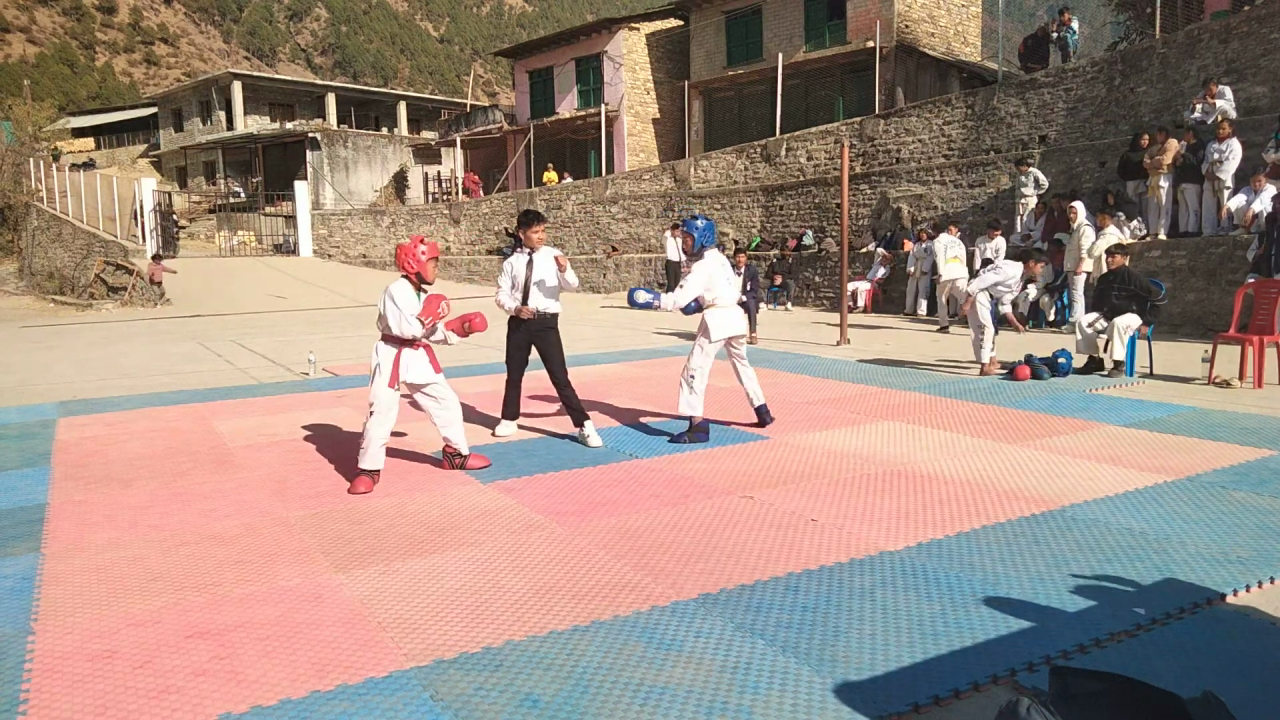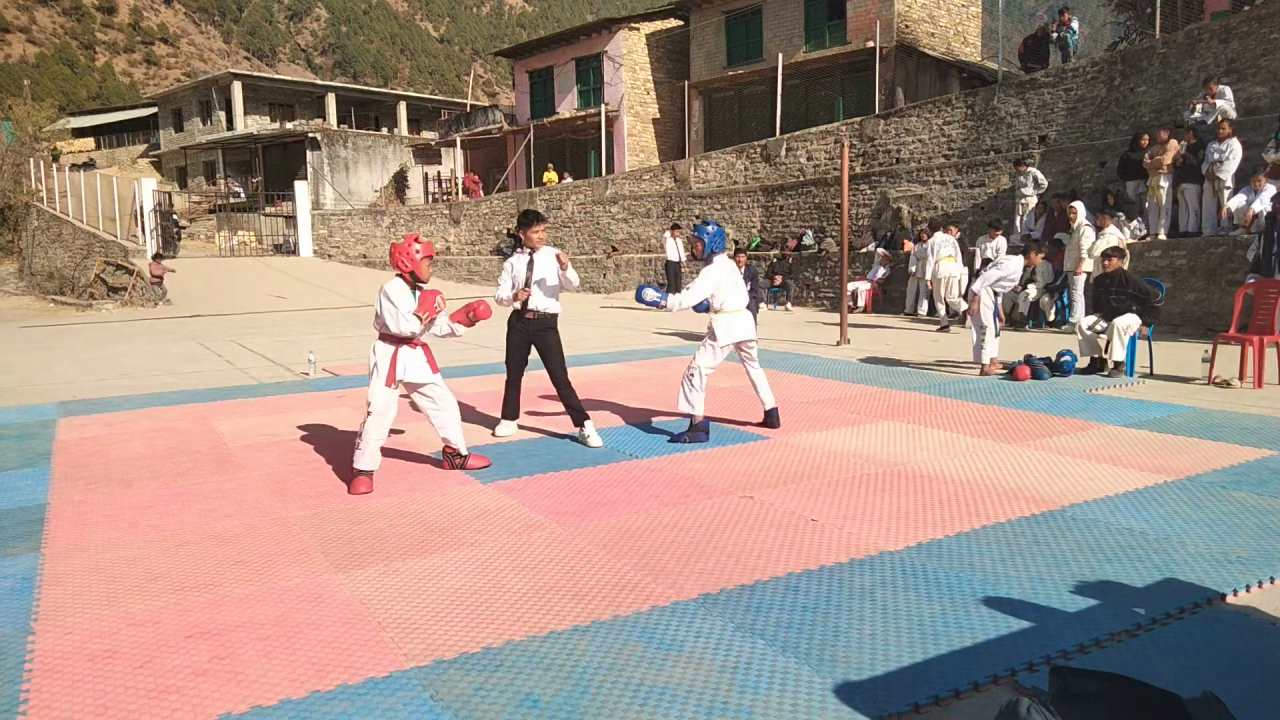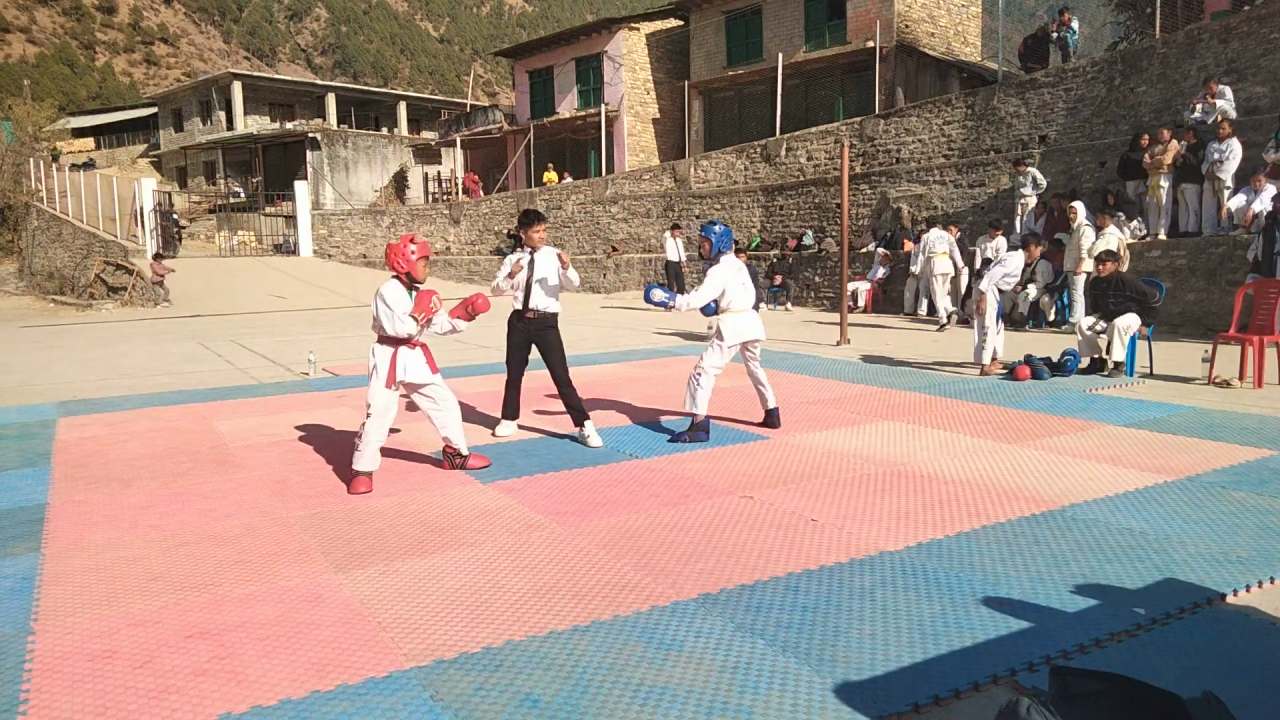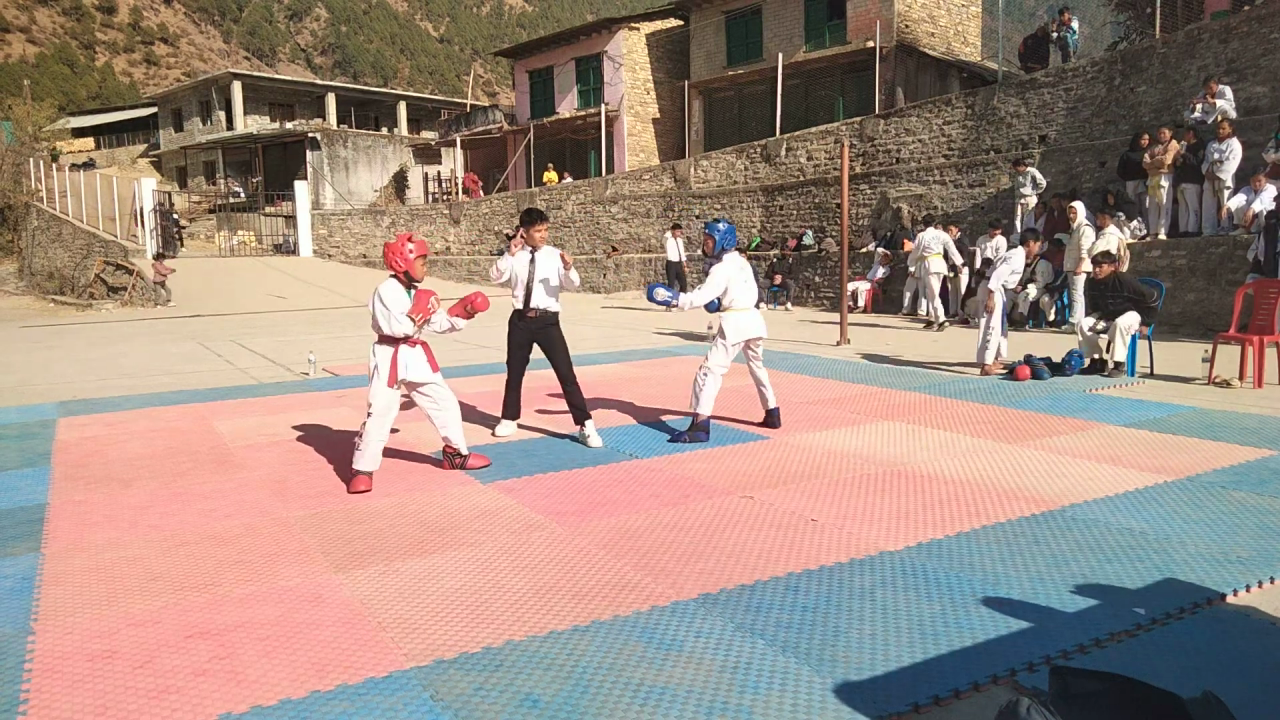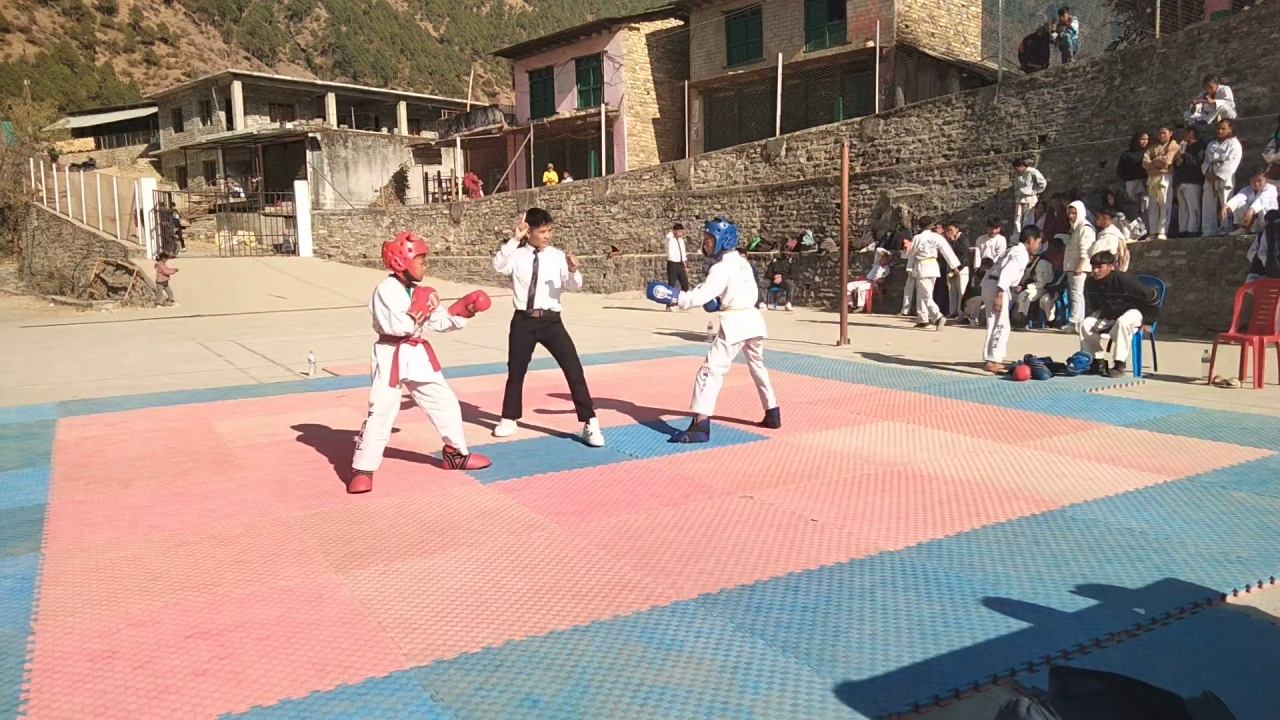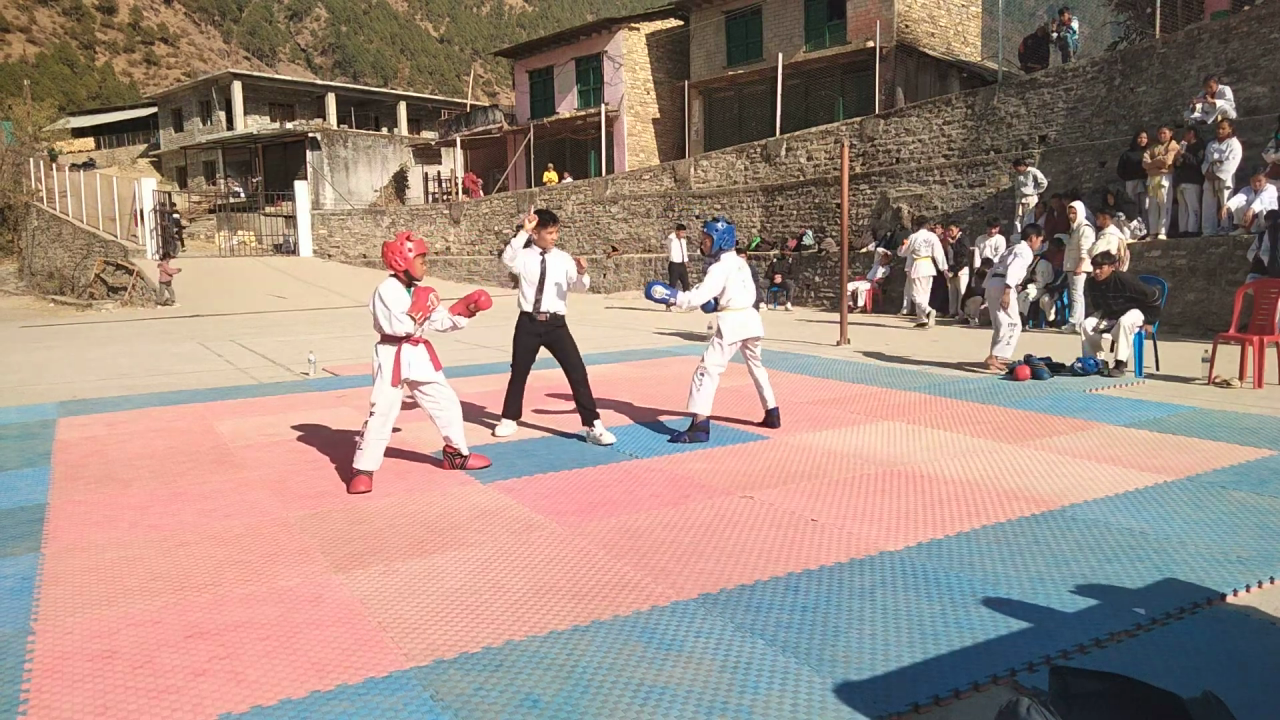
dt=0.1s
person 1, frame 1
left shoulder: (424, 294)
right shoulder: (396, 290)
left elbow: (434, 332)
right elbow: (406, 328)
left wrist: (461, 326)
right wrist: (433, 314)
left hip: (419, 357)
right hip: (393, 358)
left knee: (447, 403)
right knee: (381, 413)
left ankle: (456, 453)
right ankle: (368, 470)
person 1, frame 2
left shoulder: (422, 292)
right shoulder: (391, 289)
left elbow: (440, 326)
right elbow: (404, 326)
left wrist: (467, 317)
right wrist: (427, 310)
left hip: (416, 357)
right hip: (389, 357)
left knee: (444, 403)
right knee: (378, 413)
left ankle: (456, 454)
right ankle: (363, 470)
person 1, frame 3
left shoulder: (418, 293)
right shoulder: (388, 291)
left elbow: (441, 324)
right elbow: (400, 328)
left wrist: (466, 312)
right wrist: (423, 311)
left hip: (416, 357)
right hip: (389, 358)
left knee: (445, 403)
right knee: (378, 414)
left ankle: (456, 454)
right ankle: (362, 471)
person 1, frame 4
left shoulder: (418, 292)
right shoulder: (386, 291)
left elbow: (440, 322)
right elbow: (396, 327)
left wrist: (465, 310)
right wrist: (420, 311)
left hip: (417, 356)
right hip: (390, 358)
left knee: (445, 403)
right knee: (379, 413)
left ankle: (456, 453)
right ankle: (362, 470)
person 1, frame 5
left shoulder: (418, 291)
right shoulder: (386, 290)
left elbow: (441, 321)
right elbow: (397, 326)
left wrist: (466, 309)
right wrist: (420, 309)
left hip: (418, 355)
right hip: (391, 357)
left knee: (445, 403)
right knee: (380, 413)
left ankle: (456, 454)
right ankle: (362, 470)
person 1, frame 6
left shoulder: (419, 291)
right shoulder: (386, 290)
left elbow: (441, 321)
right elbow: (397, 326)
left wrist: (466, 309)
right wrist: (419, 309)
left hip: (420, 355)
right hip: (392, 357)
left knee: (447, 403)
right knee: (381, 413)
left ankle: (457, 454)
right ankle: (362, 470)
person 2, frame 1
left shoulder: (553, 256)
right shoulder: (512, 262)
left elbow: (572, 285)
right elbow: (502, 294)
left wrist: (563, 270)
right wrist: (514, 309)
left hip: (546, 322)
right hip: (519, 322)
left knee: (559, 375)
right knee: (514, 373)
left ankle: (584, 426)
right ankle: (509, 420)
person 2, frame 2
left shoulder: (554, 256)
right shoulder: (513, 262)
left elbow: (573, 284)
right elbow: (499, 295)
left wrist: (565, 268)
right wrist: (512, 295)
left hip: (545, 322)
right hip: (519, 321)
left knee: (559, 375)
right knee: (514, 373)
left ankle: (584, 426)
right ankle: (509, 419)
person 2, frame 3
left shoulder: (554, 256)
right shoulder: (513, 260)
left elbow: (573, 284)
right elbow: (496, 289)
left wrist: (566, 267)
right wrist: (510, 276)
left hip: (546, 321)
right hip: (519, 321)
left knee: (560, 374)
right knee: (514, 373)
left ankle: (584, 426)
right ankle: (509, 420)
person 2, frame 4
left shoulder: (555, 255)
right shoulder: (514, 257)
left elbow: (573, 284)
right elbow: (495, 276)
left wrist: (568, 268)
right wrist: (509, 254)
left hip: (547, 320)
right hip: (520, 320)
left knee: (565, 370)
right knee: (515, 372)
left ankle: (585, 426)
right ankle: (509, 419)
person 2, frame 5
left shoulder: (557, 256)
right shoulder: (516, 256)
left elbow: (574, 286)
right elbow: (499, 266)
left wrist: (573, 271)
right wrist: (515, 238)
left hip: (550, 320)
right hip: (523, 320)
left knee: (573, 367)
right knee: (516, 372)
left ankle: (589, 423)
right ankle: (509, 419)
person 2, frame 6
left shoulder: (563, 258)
right shoulder: (523, 257)
left elbow: (579, 287)
right elbow: (507, 259)
left wrist: (581, 273)
right wrist: (524, 231)
left hip: (555, 323)
right hip: (528, 322)
left knee: (576, 370)
right knee: (519, 372)
left ankle: (593, 426)
right ankle: (509, 420)
person 3, frame 1
left shoulder: (703, 265)
right shoulder: (721, 260)
left elbow: (682, 296)
left wrist: (654, 299)
right wrist: (698, 302)
left hip: (716, 320)
right hip: (734, 317)
left knee: (694, 369)
right knee: (741, 365)
left ankle: (698, 426)
right ankle: (762, 412)
person 3, frame 2
left shoulder: (712, 271)
right shoulder: (730, 265)
left elbow: (689, 298)
left wrist: (662, 299)
right wrist: (712, 303)
left hip: (725, 325)
right hip: (743, 321)
left knee: (697, 370)
right knee: (753, 367)
left ankle: (698, 426)
right ankle: (771, 415)
person 3, frame 3
left shoulder: (719, 270)
right shoulder: (738, 264)
left elbow: (699, 299)
left wrist: (670, 299)
right wrist: (719, 304)
left hip: (732, 324)
right hip: (751, 321)
left knee: (704, 370)
right knee: (755, 368)
left ankle: (699, 426)
right ankle: (772, 415)
person 3, frame 4
left shoulder: (722, 268)
right shoulder: (743, 262)
left elbow: (701, 297)
left wrist: (673, 298)
right wrist: (723, 302)
left hip: (734, 322)
right hip: (753, 319)
left knee: (711, 370)
right knee: (756, 366)
left ankle: (700, 425)
right ankle: (772, 414)
person 3, frame 5
left shoulder: (722, 267)
right shoulder: (742, 262)
left elbow: (701, 296)
left wrist: (672, 296)
right wrist: (722, 301)
left hip: (734, 322)
right hip: (752, 319)
left knee: (711, 370)
right knee: (757, 367)
left ankle: (700, 426)
right ankle: (772, 415)
person 3, frame 6
left shoulder: (720, 268)
right shoulder: (741, 263)
left elbow: (699, 296)
left wrist: (670, 295)
right wrist: (720, 300)
left hip: (731, 322)
right hip: (750, 318)
left knee: (707, 370)
right knee: (756, 366)
left ankle: (700, 425)
right ankle: (772, 414)
